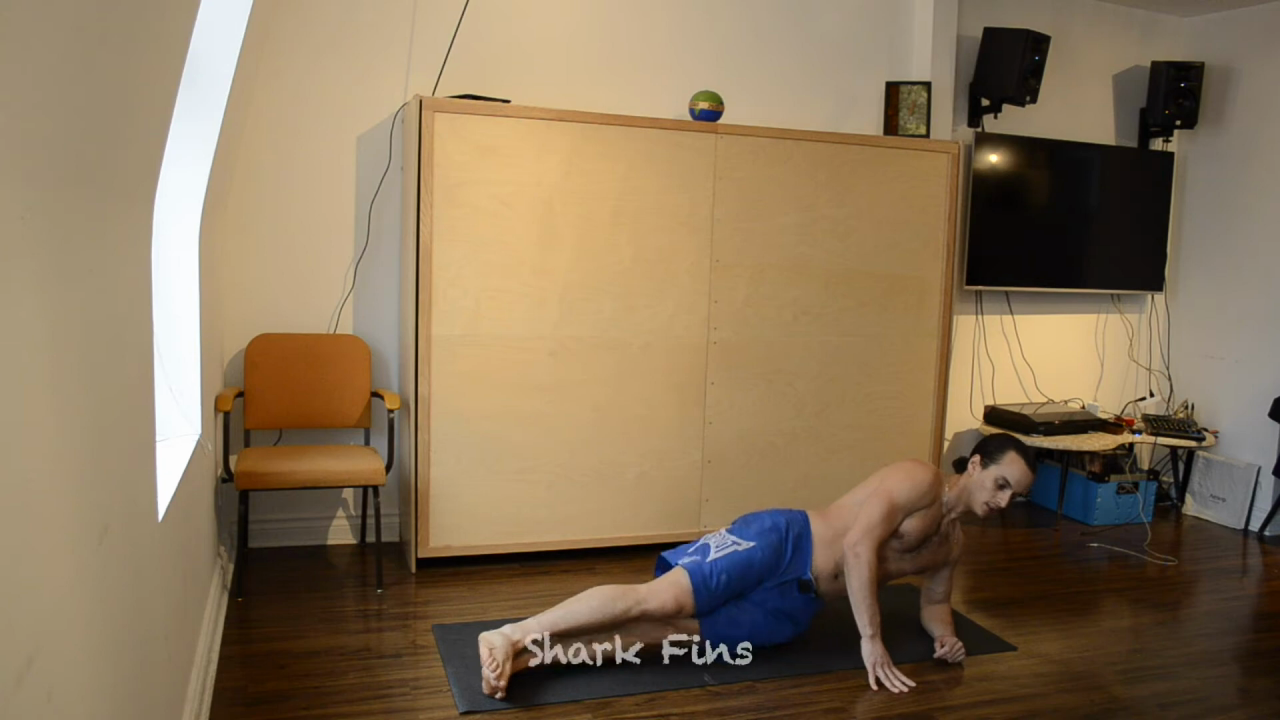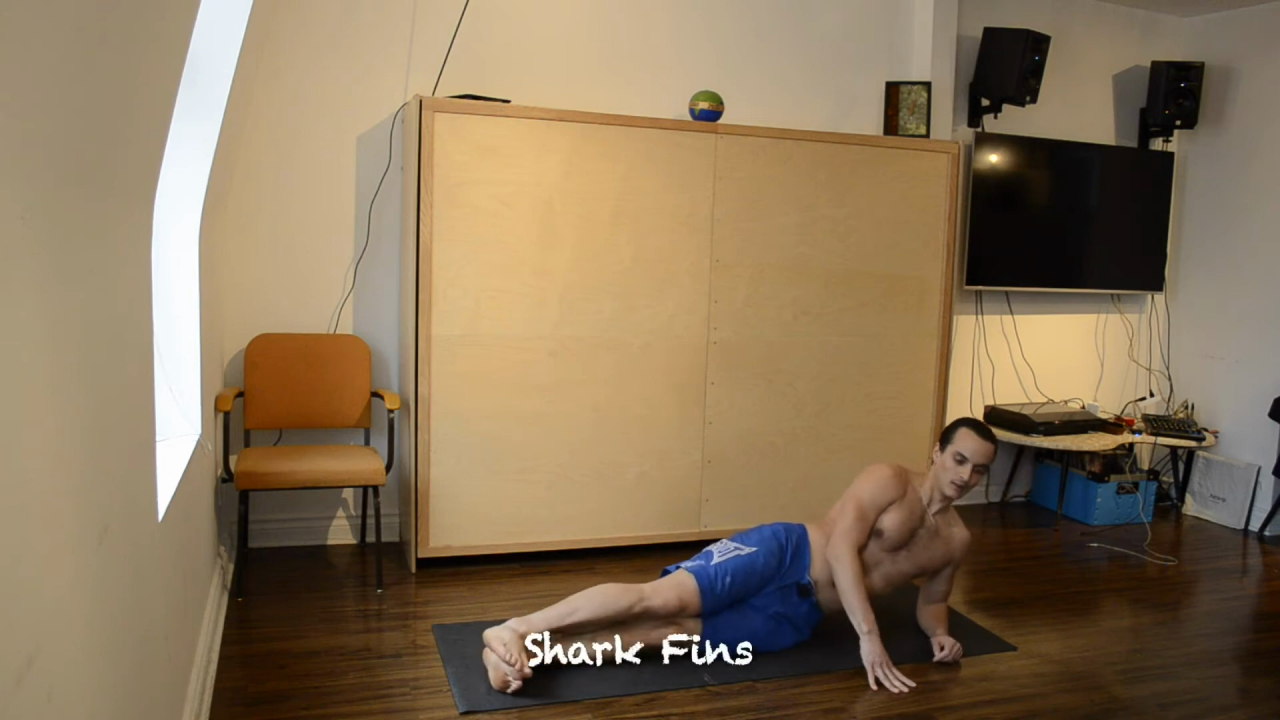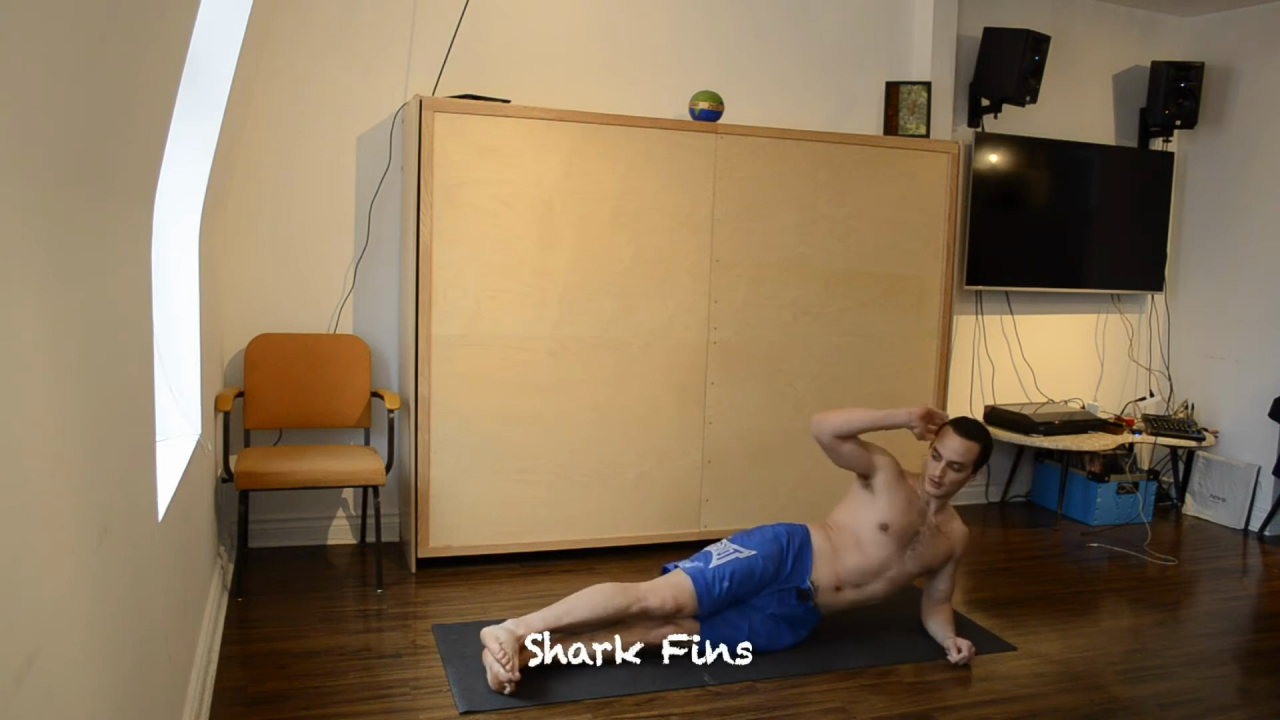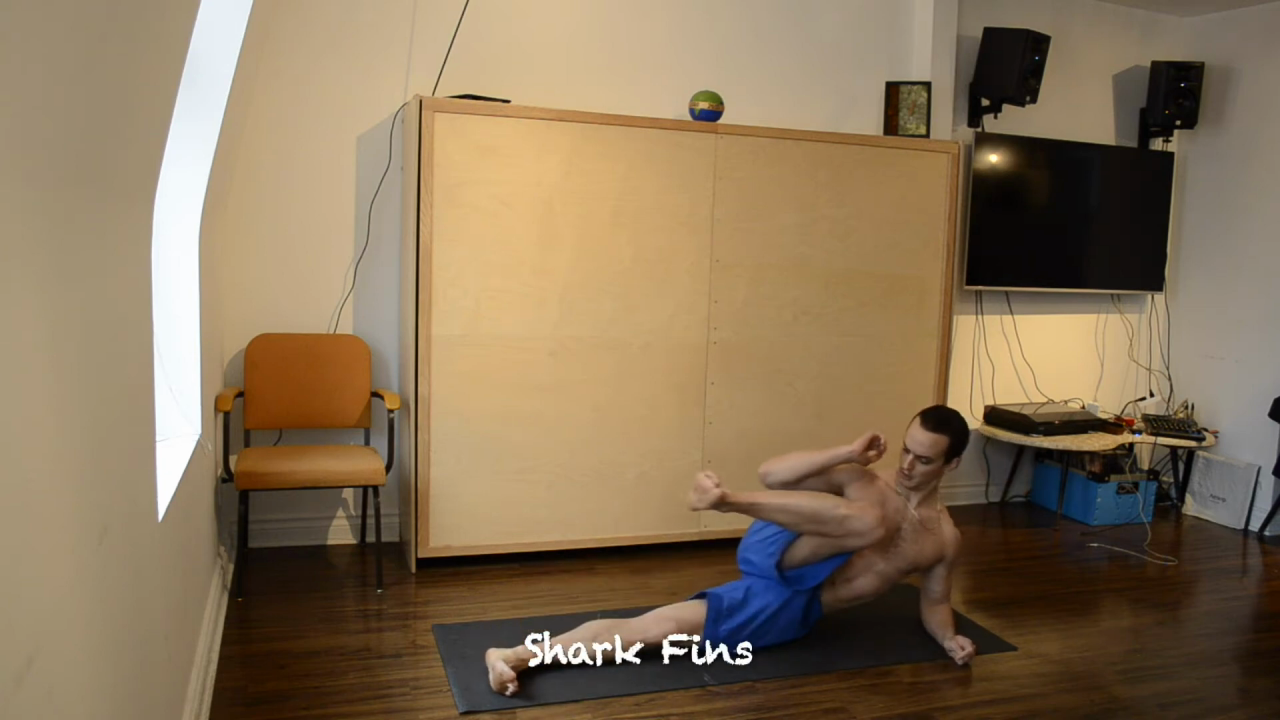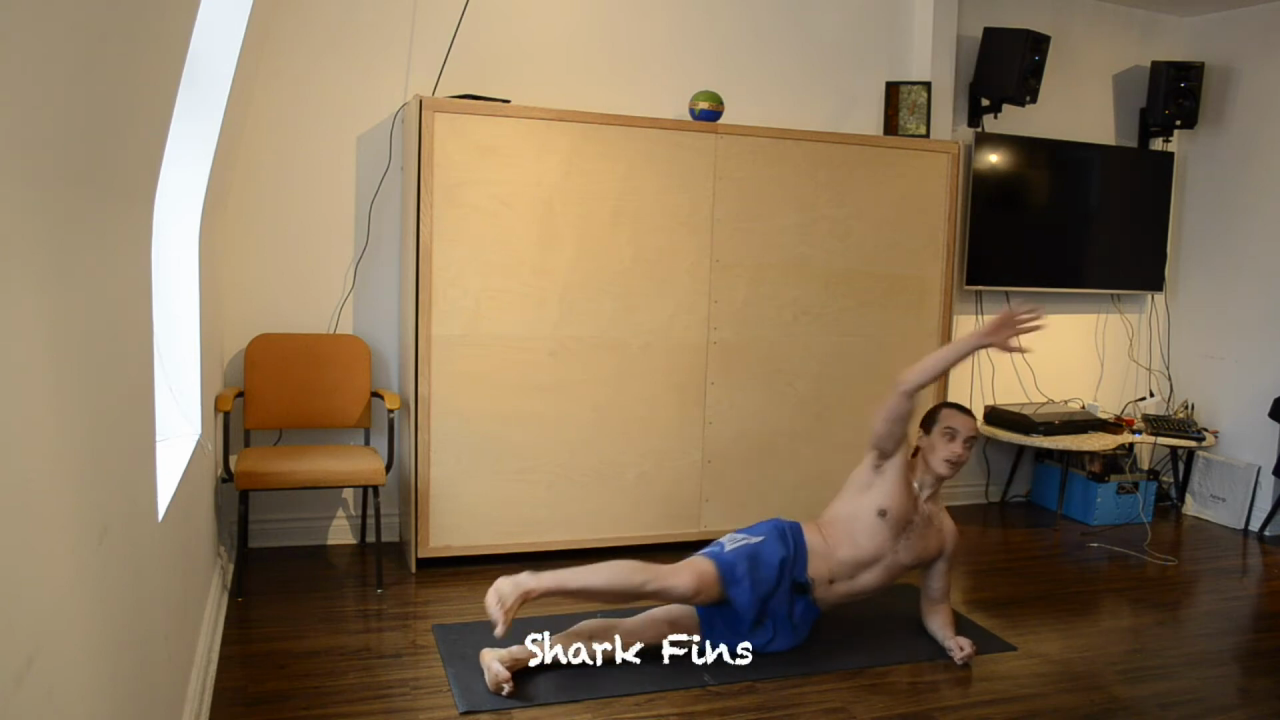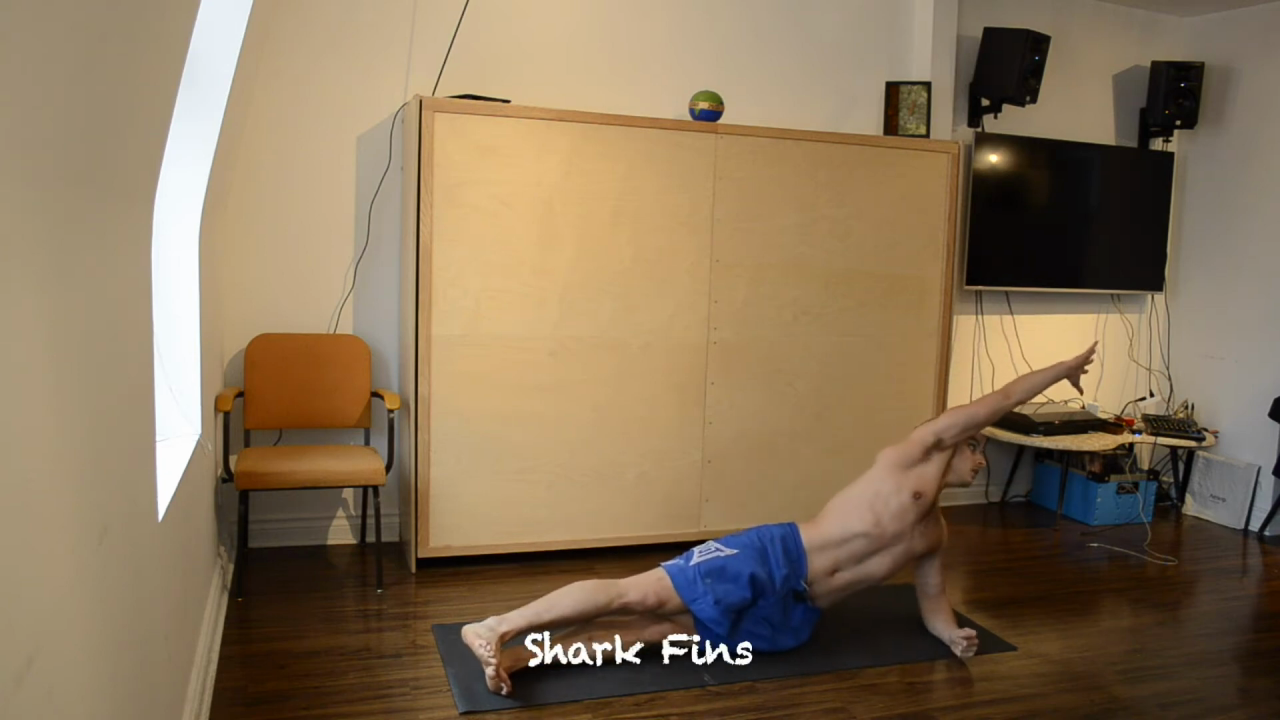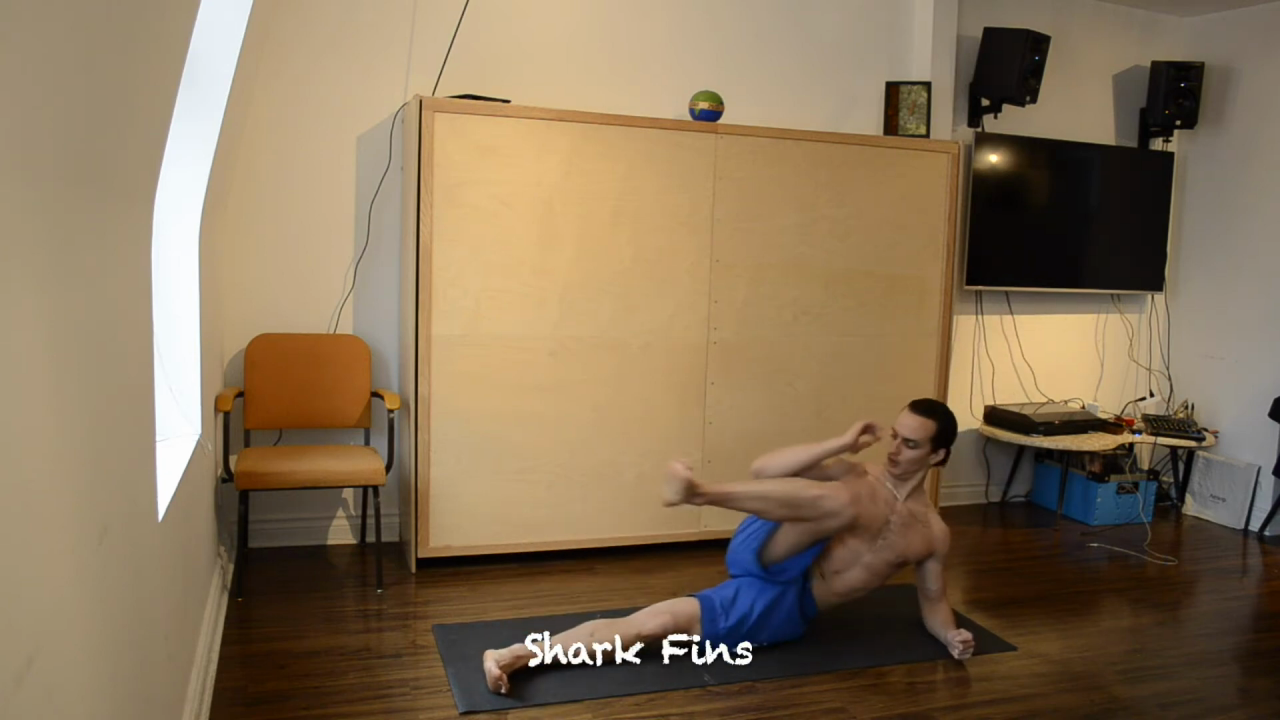
dt=0.7s
person 1, frame 1
left shoulder: (952, 542)
right shoulder: (920, 478)
left elbow: (934, 602)
right elbow: (858, 545)
left wrist: (944, 636)
right wrist: (871, 639)
left hip: (793, 605)
right hip: (780, 543)
left knee: (667, 632)
right knee: (656, 601)
left ankle: (526, 659)
right ankle: (510, 637)
person 1, frame 2
left shoulder: (956, 540)
right shoulder: (888, 480)
left elbow: (931, 601)
right elbow: (841, 548)
left wrist: (939, 634)
right wrist: (869, 636)
left hip: (795, 614)
right hip: (780, 553)
left knee: (671, 631)
right knee: (663, 601)
left ankle: (521, 655)
right ankle: (514, 631)
person 1, frame 3
left shoulder: (955, 537)
right shoulder: (886, 473)
left elbow: (935, 604)
right elbow: (824, 427)
left wrist: (949, 638)
right wrist: (905, 418)
left hip: (792, 615)
right hip: (781, 554)
left knee: (669, 631)
right knee: (661, 599)
left ankle: (524, 653)
right ankle: (513, 632)
person 1, frame 4
left shoulder: (945, 537)
right shoulder: (860, 480)
left elbow: (935, 603)
right elbow: (770, 474)
left wrist: (950, 638)
right wrist: (849, 453)
left hip: (794, 612)
right hip: (777, 564)
left knee: (660, 628)
right knee: (869, 521)
left ankle: (521, 656)
person 1, frame 5
left shoulder: (942, 535)
right shoulder: (889, 461)
left elbow: (934, 603)
right elbow: (904, 389)
left wrist: (948, 638)
right wrist: (976, 342)
left hip: (790, 617)
right hip: (777, 554)
left knee: (655, 626)
right knee: (682, 583)
left ankle: (517, 655)
right ankle: (528, 583)
person 1, frame 6
left shoulder: (933, 532)
right shoulder: (919, 453)
left elbow: (932, 599)
right elbow: (996, 401)
left wrist: (953, 635)
right wrist: (1064, 368)
left hip: (789, 616)
right hip: (770, 560)
left knee: (664, 629)
right knee: (640, 597)
left ankle: (519, 655)
right ankle: (496, 630)
person 1, frame 7
left shoulder: (934, 533)
right shoulder: (852, 474)
left elbow: (933, 601)
right elbow: (762, 467)
left wrist: (950, 634)
right wrist: (841, 444)
left hip: (787, 611)
right hip: (764, 564)
left knee: (660, 623)
right knee: (843, 501)
left ankle: (519, 655)
